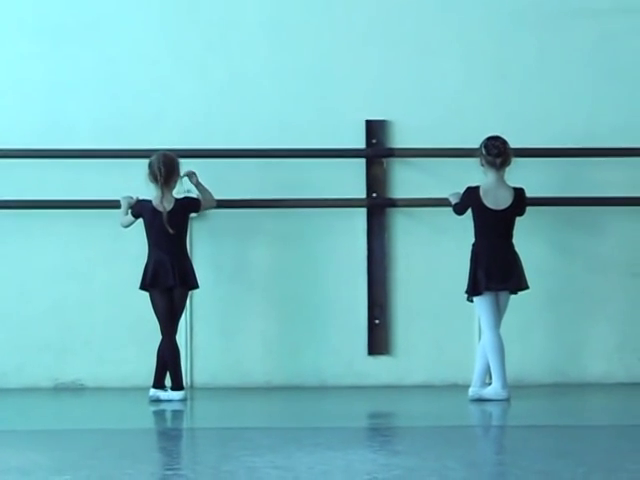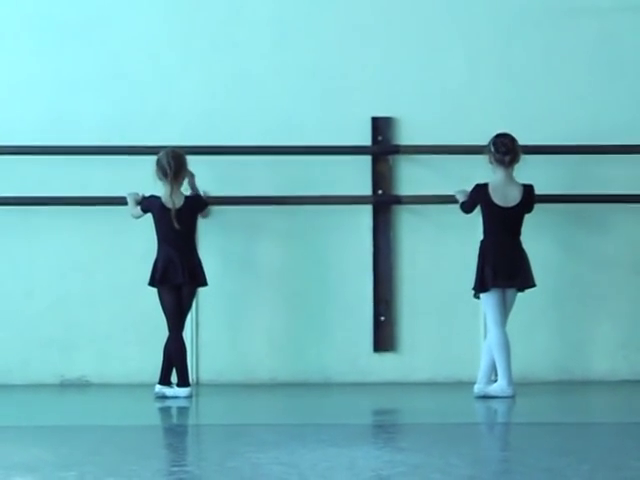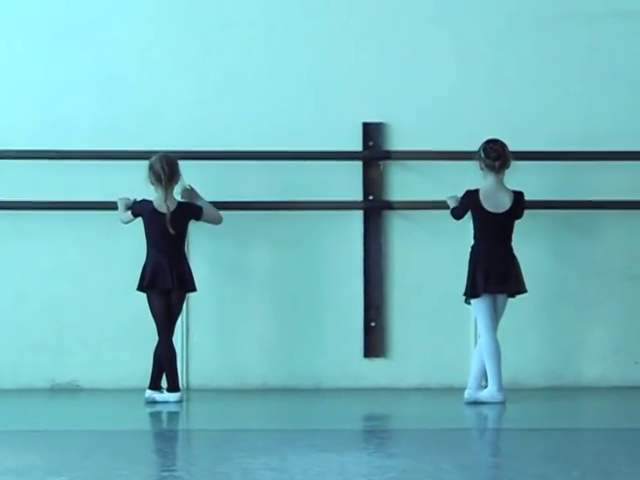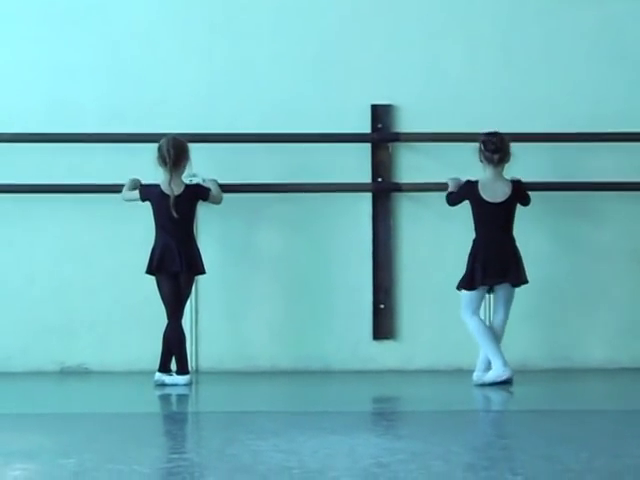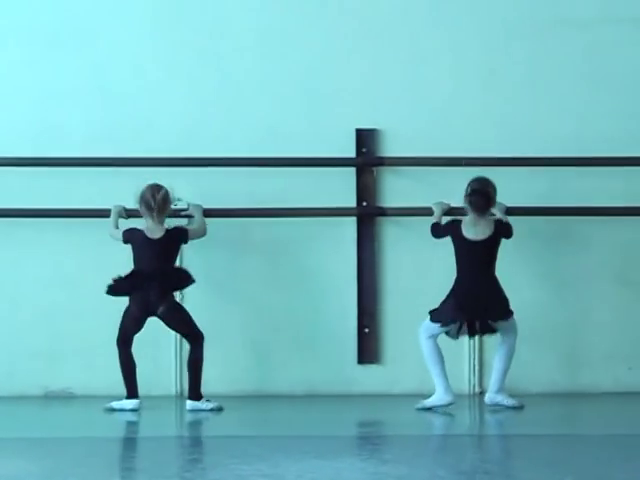
dt=1s
person 1, frame 1
left shoulder: (473, 194)
right shoulder: (517, 195)
left elbow: (459, 210)
left wrist: (454, 199)
left hip: (483, 265)
right hip: (506, 265)
left knee: (489, 328)
right knee: (490, 328)
left ankle: (500, 385)
right ankle: (478, 385)
person 1, frame 2
left shoulder: (482, 191)
right shoulder: (526, 192)
left elbow: (466, 208)
left wrist: (461, 196)
left hip: (491, 262)
right hip: (514, 262)
left knee: (495, 325)
right knee: (496, 326)
left ankle: (505, 383)
right ankle: (483, 381)
person 1, frame 3
left shoulder: (472, 197)
right shoulder: (517, 198)
left elbow: (457, 214)
left wrist: (452, 202)
left hip: (481, 267)
right hip: (505, 268)
left knee: (486, 331)
right knee: (487, 331)
left ankle: (495, 389)
right ankle: (474, 388)
person 1, frame 4
left shoulder: (472, 188)
right shoulder: (515, 188)
left elbow: (451, 200)
right elbow: (526, 201)
left wrist: (453, 186)
left hip: (482, 258)
right hip: (507, 257)
left knee: (469, 313)
right knee: (500, 316)
left ankle: (500, 366)
right ankle: (483, 370)
person 1, frame 5
left shoulder: (455, 226)
right shoulder: (496, 228)
left elbow: (435, 230)
left wrist: (438, 213)
right wrist: (501, 214)
left hip: (461, 300)
right hip: (490, 300)
left knee: (426, 333)
right knee: (510, 333)
left ankle: (442, 392)
right ankle: (495, 392)
person 2, frame 1
left shoulder: (143, 207)
right shoulder: (185, 205)
left elbow: (124, 222)
right elbow: (212, 203)
left wrist: (125, 205)
right wrist: (196, 182)
left hip: (157, 273)
right hip: (180, 274)
left knee: (167, 332)
right knee: (169, 332)
left ankle: (177, 388)
right ankle: (158, 387)
person 2, frame 2
left shoulder: (153, 203)
right shoulder: (193, 202)
left elbow: (135, 213)
right elbow: (205, 212)
left wrist: (132, 200)
right wrist: (193, 186)
left hip: (165, 270)
right hip: (189, 270)
left knee: (174, 329)
right knee: (176, 329)
left ankle: (183, 384)
right ankle: (164, 383)
person 2, frame 3
left shoulder: (144, 208)
right shoulder: (186, 209)
left elbow: (123, 218)
right elbow: (217, 218)
left wrist: (122, 204)
right wrist: (196, 198)
left hip: (155, 275)
right hip: (179, 276)
left knee: (164, 334)
right knee: (166, 334)
left ankle: (173, 389)
right ankle: (154, 388)
person 2, frame 4
left shoulder: (152, 192)
right shoulder: (194, 191)
left elbow: (125, 195)
right elbow: (218, 198)
left wrist: (131, 183)
right wrist: (211, 183)
left hip: (163, 257)
right hip: (187, 257)
left knee: (173, 316)
right knee: (175, 316)
left ankle: (182, 372)
right ankle: (164, 371)
person 2, frame 5
left shoulder: (135, 236)
right shoulder: (176, 234)
left elbow: (113, 233)
right elbow: (202, 231)
left wrist: (115, 213)
right wrist: (197, 212)
left hip: (139, 297)
right hip: (163, 298)
left knee: (123, 343)
right knee: (196, 340)
left ankle: (132, 398)
right ankle: (195, 399)
